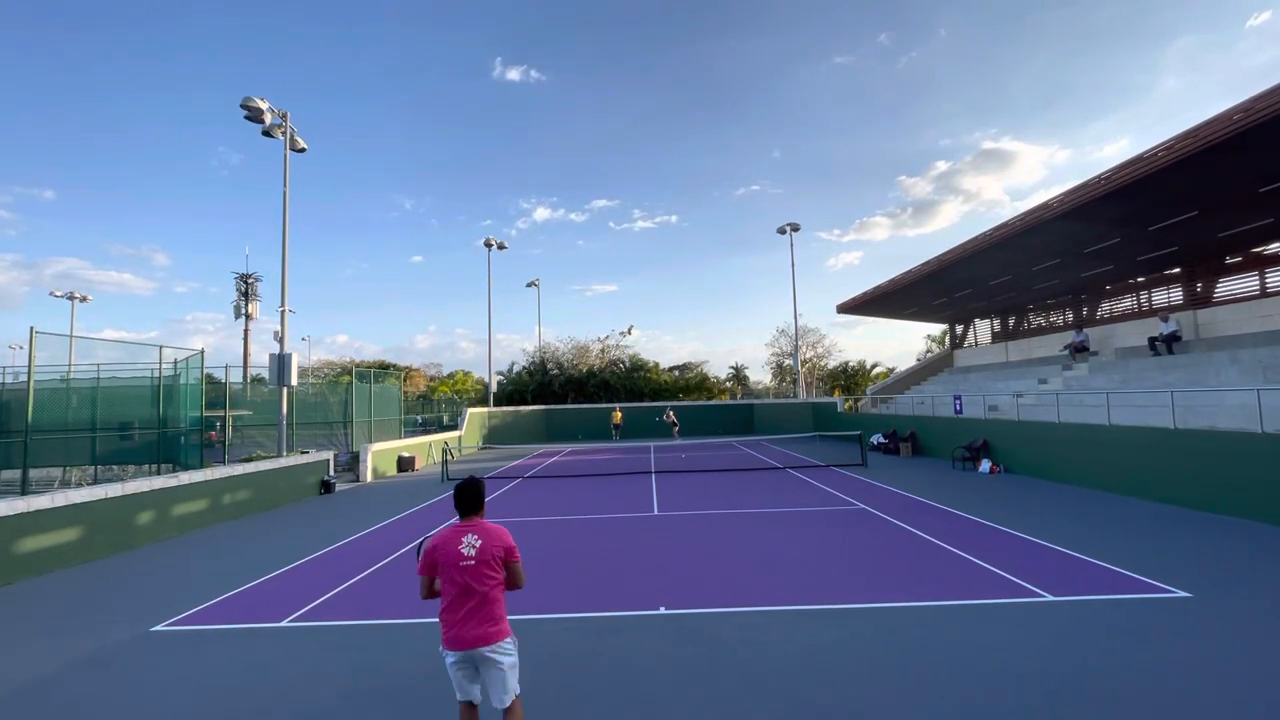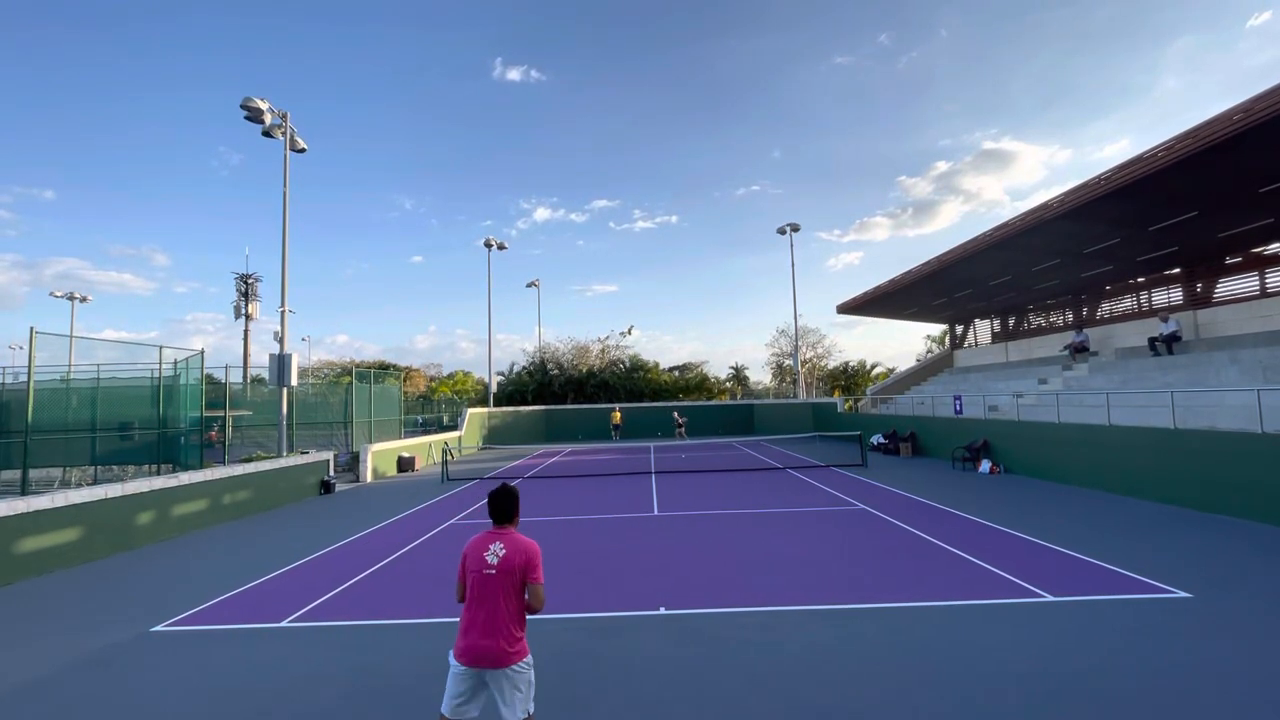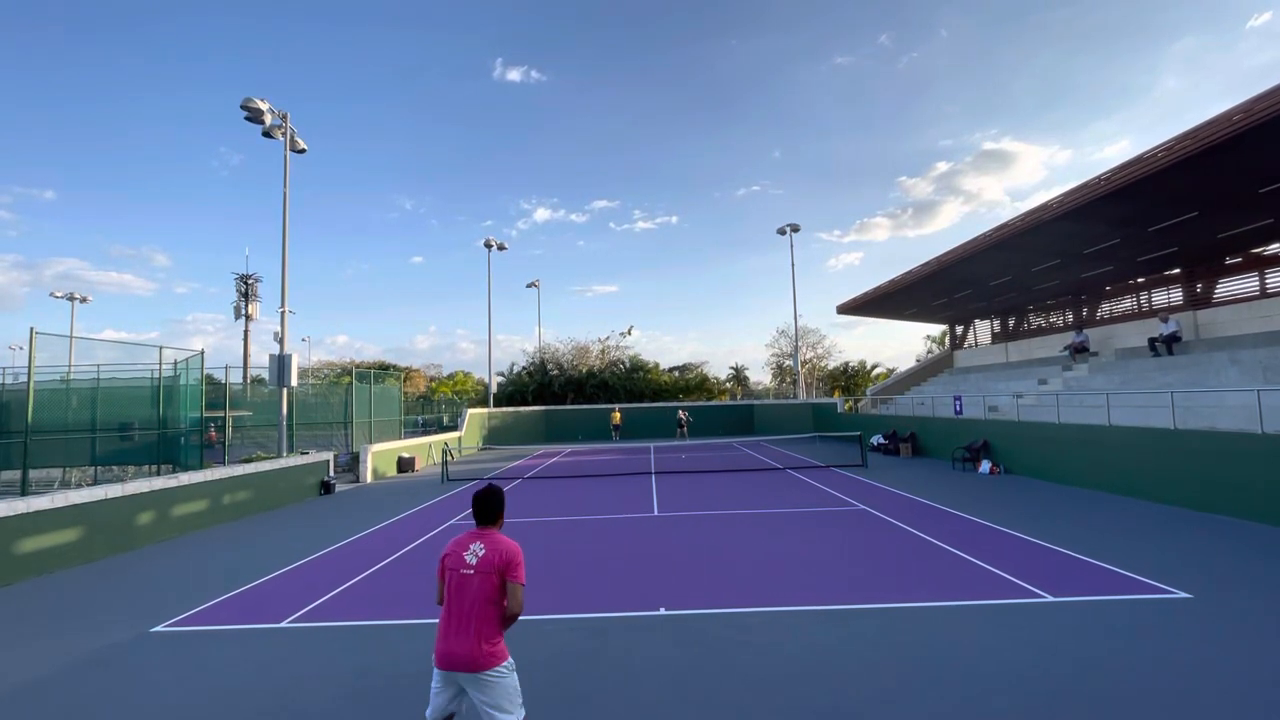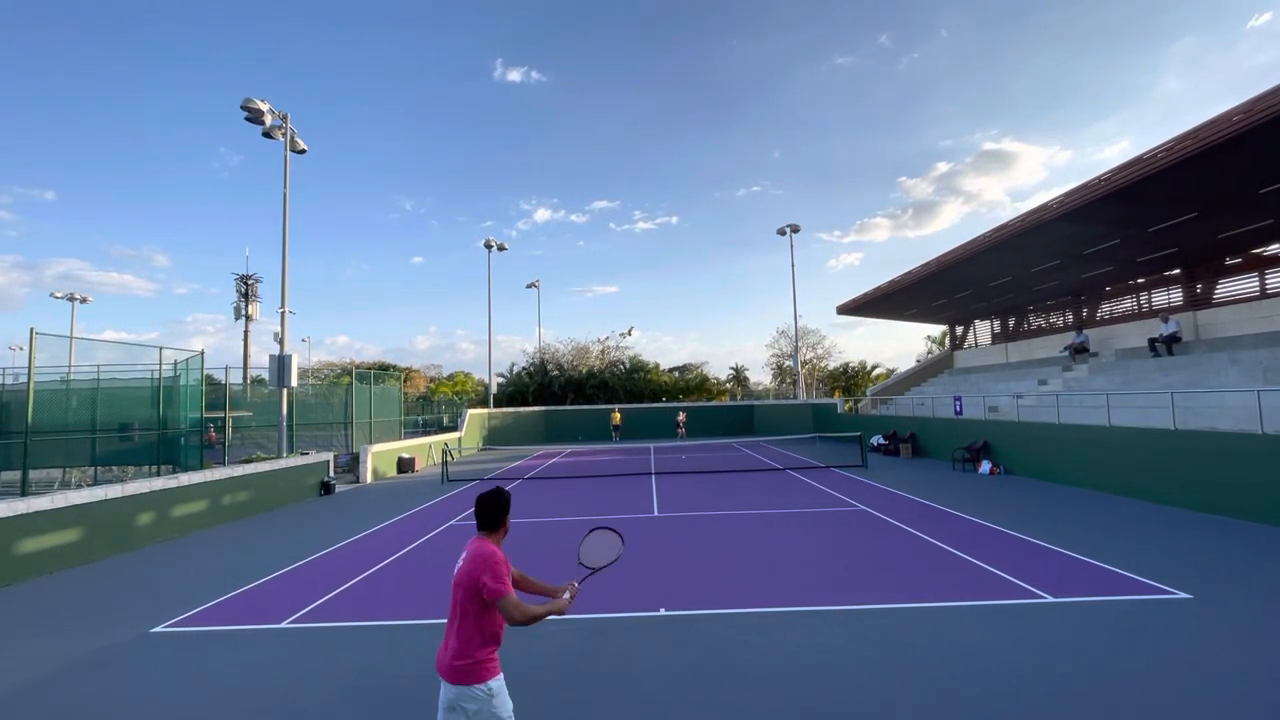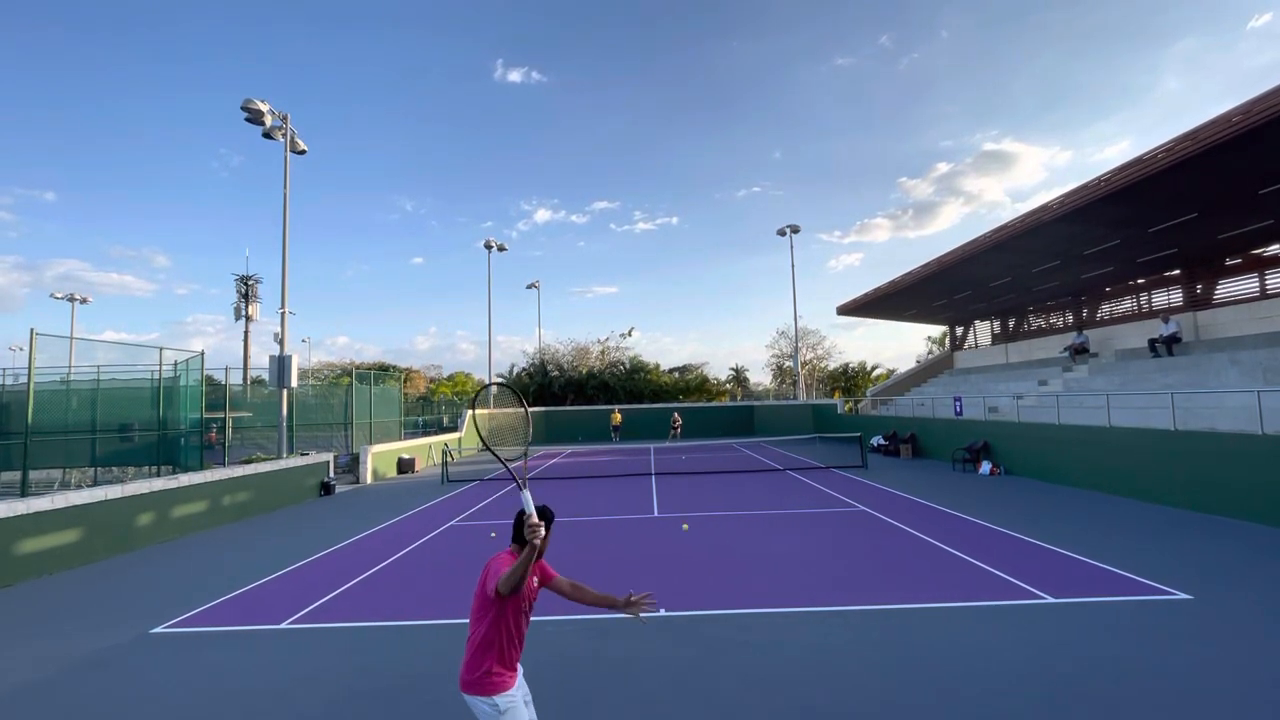
dt=0.4s
person 1, frame 1
left shoulder: (436, 542)
right shoulder: (501, 536)
left elbow: (426, 592)
right elbow: (517, 582)
left hip: (456, 640)
right hip: (495, 637)
person 1, frame 2
left shoulder: (471, 546)
right shoulder: (528, 548)
left elbow: (461, 596)
right elbow: (537, 604)
left hip: (467, 652)
right hip: (509, 654)
person 1, frame 3
left shoulder: (452, 546)
right shoulder: (509, 550)
left elbow: (441, 598)
right elbow: (515, 607)
right wrist: (501, 626)
left hip: (446, 656)
right hip: (486, 659)
person 1, frame 4
left shoulder: (476, 548)
right shoulder: (490, 557)
left elbow: (514, 578)
right elbow: (516, 615)
left wrist: (556, 592)
right wrist: (555, 607)
left hip: (451, 664)
right hip: (476, 671)
person 1, frame 5
left shoulder: (533, 563)
right shoulder: (501, 565)
left elbow: (570, 589)
right elbow: (507, 587)
left wrist: (619, 604)
right wrist: (531, 548)
left hip: (509, 673)
right hip: (489, 684)
